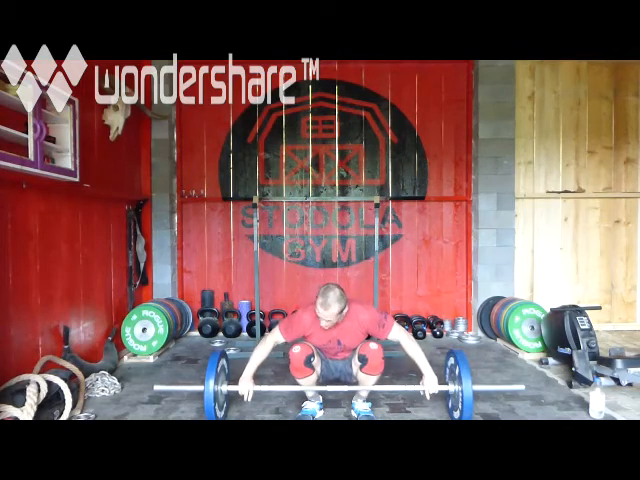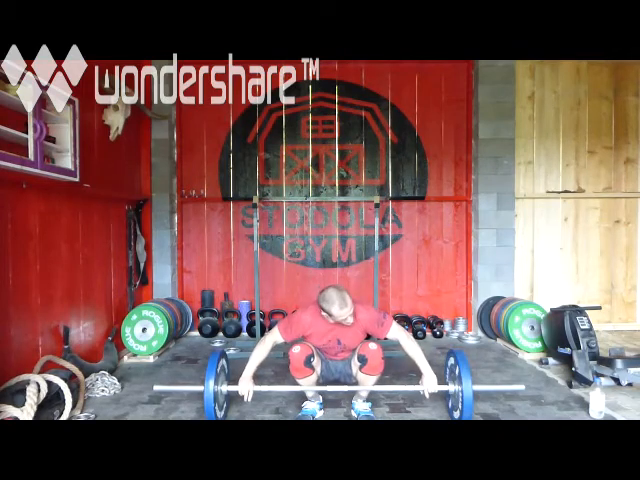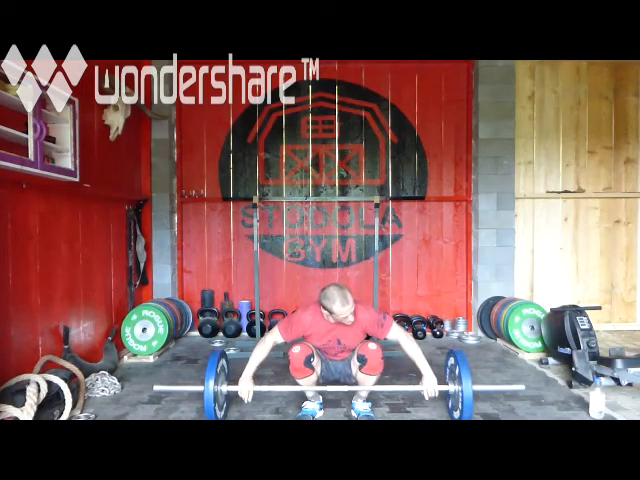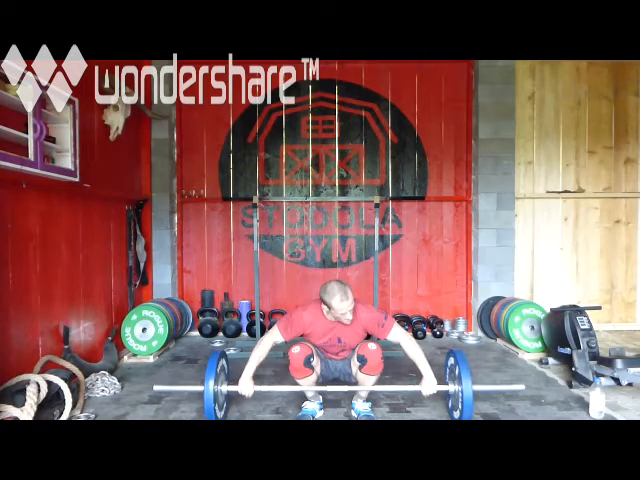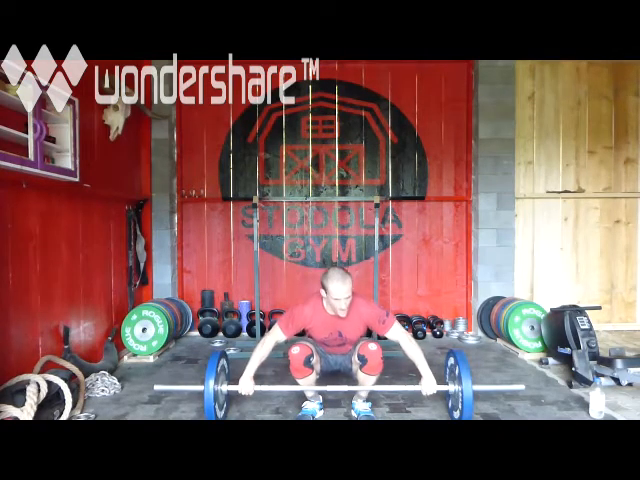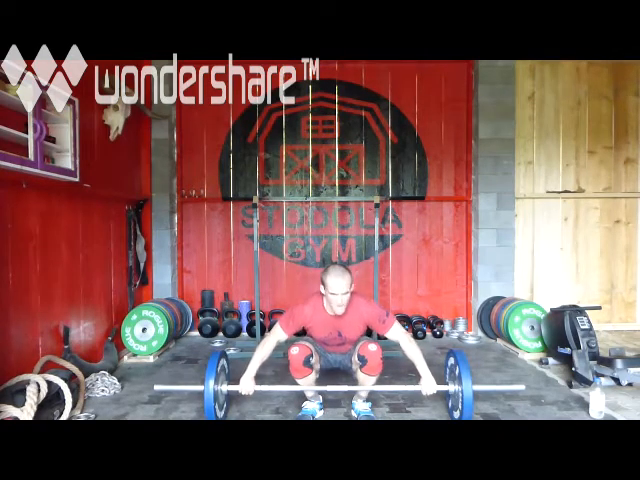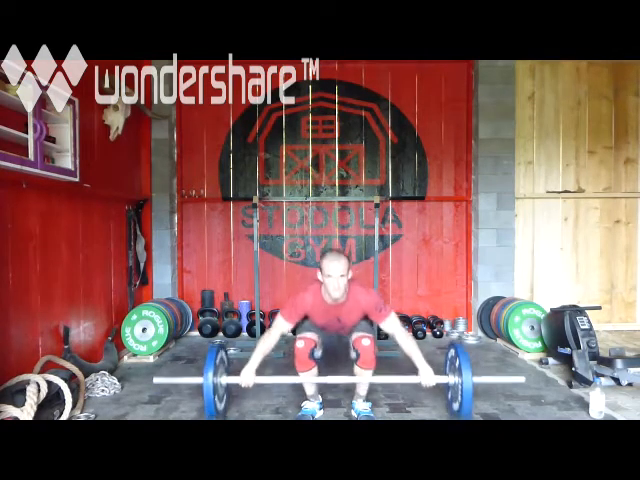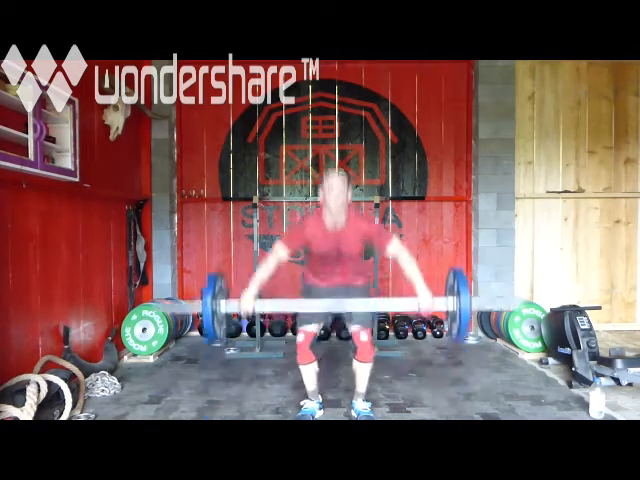
dt=0.3s
person 1, frame 1
left shoulder: (364, 315)
right shoulder: (305, 317)
left elbow: (404, 337)
right elbow: (270, 339)
left wrist: (428, 374)
right wrist: (247, 376)
left hip: (352, 365)
right hip: (320, 365)
left knee: (374, 351)
right knee: (298, 352)
left ankle: (361, 401)
right ankle: (312, 401)
person 1, frame 2
left shoulder: (364, 314)
right shoulder: (305, 317)
left elbow: (402, 335)
right elbow: (269, 339)
left wrist: (427, 373)
right wrist: (247, 376)
left hip: (352, 365)
right hip: (320, 365)
left knee: (373, 351)
right knee: (298, 352)
left ankle: (360, 401)
right ankle: (313, 401)
person 1, frame 3
left shoulder: (364, 314)
right shoulder: (305, 317)
left elbow: (403, 336)
right elbow: (269, 339)
left wrist: (427, 374)
right wrist: (246, 377)
left hip: (353, 366)
right hip: (319, 366)
left knee: (373, 351)
right knee: (298, 352)
left ankle: (360, 401)
right ankle: (313, 401)
person 1, frame 4
left shoulder: (365, 313)
right shoulder: (305, 315)
left elbow: (404, 338)
right elbow: (268, 339)
left wrist: (428, 375)
right wrist: (247, 376)
left hip: (352, 364)
right hip: (320, 364)
left knee: (372, 350)
right knee: (297, 353)
left ankle: (360, 402)
right ankle: (312, 402)
person 1, frame 5
left shoulder: (366, 309)
right shoulder: (306, 310)
left elbow: (403, 337)
right elbow: (270, 338)
left wrist: (426, 375)
right wrist: (247, 375)
left hip: (352, 355)
right hip: (321, 355)
left knee: (373, 351)
right knee: (297, 353)
left ankle: (360, 401)
right ankle: (312, 401)
person 1, frame 6
left shoulder: (366, 308)
right shoulder: (306, 310)
left elbow: (403, 337)
right elbow: (272, 338)
left wrist: (426, 375)
right wrist: (249, 375)
left hip: (352, 354)
right hip: (320, 353)
left knee: (373, 352)
right knee: (296, 354)
left ankle: (360, 402)
right ankle: (313, 401)
person 1, frame 7
left shoulder: (364, 296)
right shoulder: (307, 297)
left elbow: (397, 330)
right elbow: (275, 331)
left wrist: (423, 366)
right wrist: (251, 367)
left hip: (355, 322)
right hip: (318, 323)
left knee: (365, 347)
right knee: (303, 346)
left ankle: (360, 402)
right ankle: (312, 402)
person 1, frame 8
left shoulder: (363, 225)
right shoulder: (307, 226)
left elbow: (400, 252)
right elbow: (275, 256)
left wrist: (422, 290)
right wrist: (250, 292)
left hip: (354, 285)
right hip: (317, 286)
left knee: (363, 340)
right knee: (304, 339)
left ankle: (360, 404)
right ankle: (312, 403)
